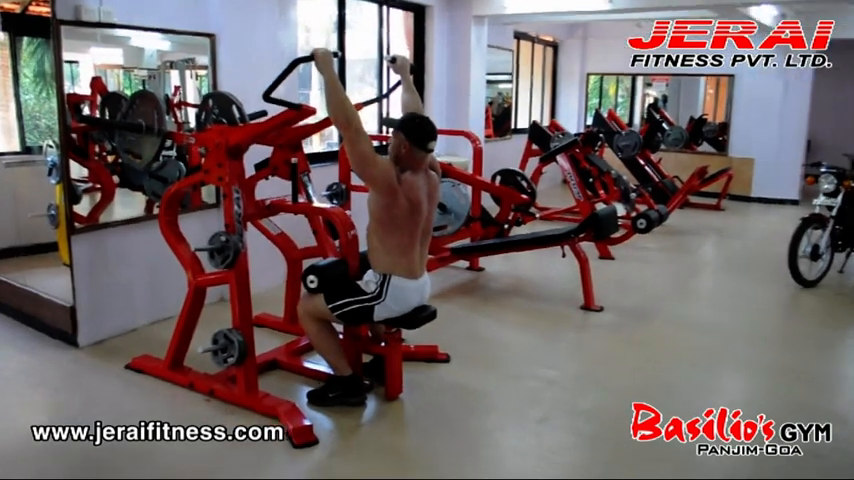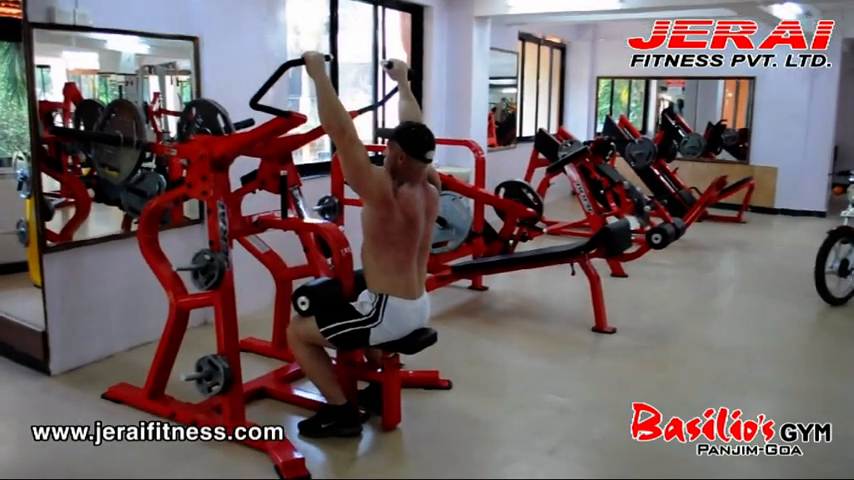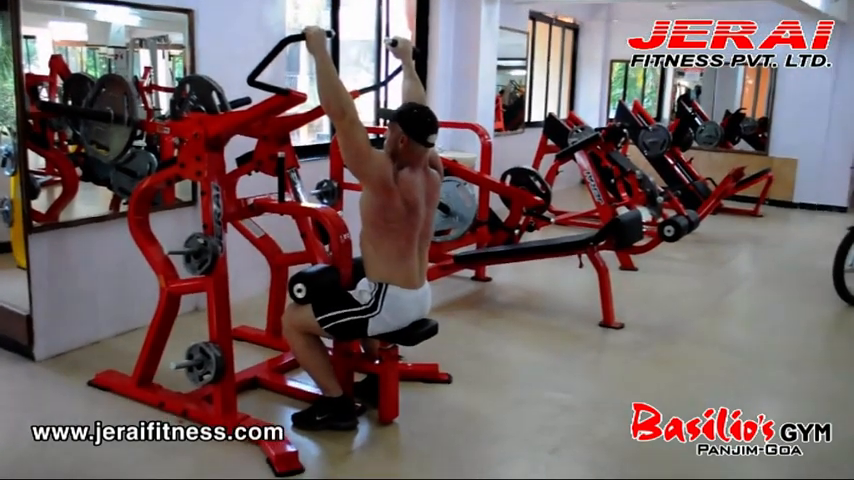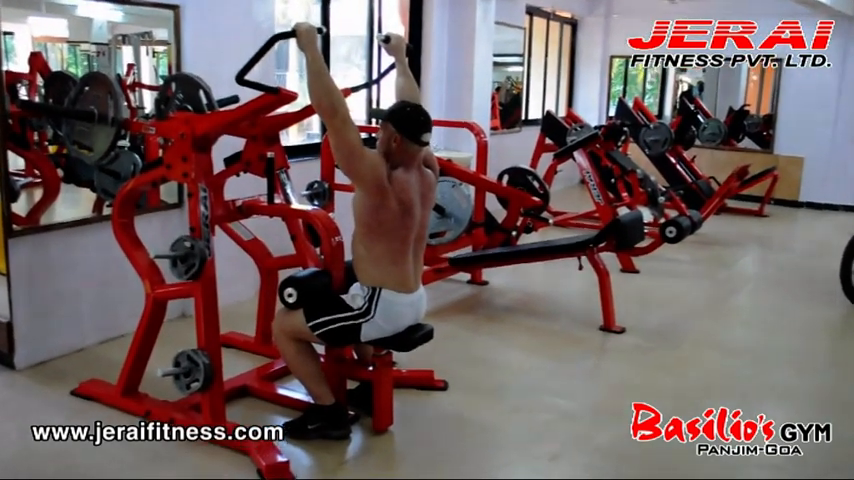
dt=0.5s
person 1, frame 1
left shoulder: (389, 181)
right shoulder: (431, 174)
left elbow: (349, 127)
right elbow: (417, 125)
left hip: (394, 292)
right hip: (420, 287)
left knee: (307, 308)
right knee: (360, 288)
left ankle: (347, 383)
right ankle: (386, 357)
person 1, frame 2
left shoulder: (384, 193)
right shoulder: (430, 187)
left elbow: (343, 135)
right elbow: (414, 134)
left wrist: (318, 73)
right wrist: (402, 80)
left hip: (392, 313)
right hip: (419, 307)
left knee: (297, 332)
right knee: (354, 309)
left ankle: (342, 412)
right ankle: (383, 384)
person 1, frame 3
left shoulder: (385, 178)
right shoulder: (432, 173)
left elbow: (343, 117)
right elbow: (418, 115)
left wrist: (319, 49)
right wrist: (407, 60)
left hip: (392, 303)
right hip: (420, 298)
left knee: (293, 321)
right knee: (352, 297)
left ankle: (337, 405)
right ankle: (380, 377)
person 1, frame 4
left shoulder: (378, 178)
right shoulder: (427, 172)
left elbow: (334, 115)
right elbow: (411, 113)
left wrist: (310, 46)
right wrist: (399, 57)
left hip: (385, 308)
right hip: (414, 302)
left knee: (283, 326)
right knee: (342, 303)
left ankle: (330, 414)
right ankle: (374, 384)
